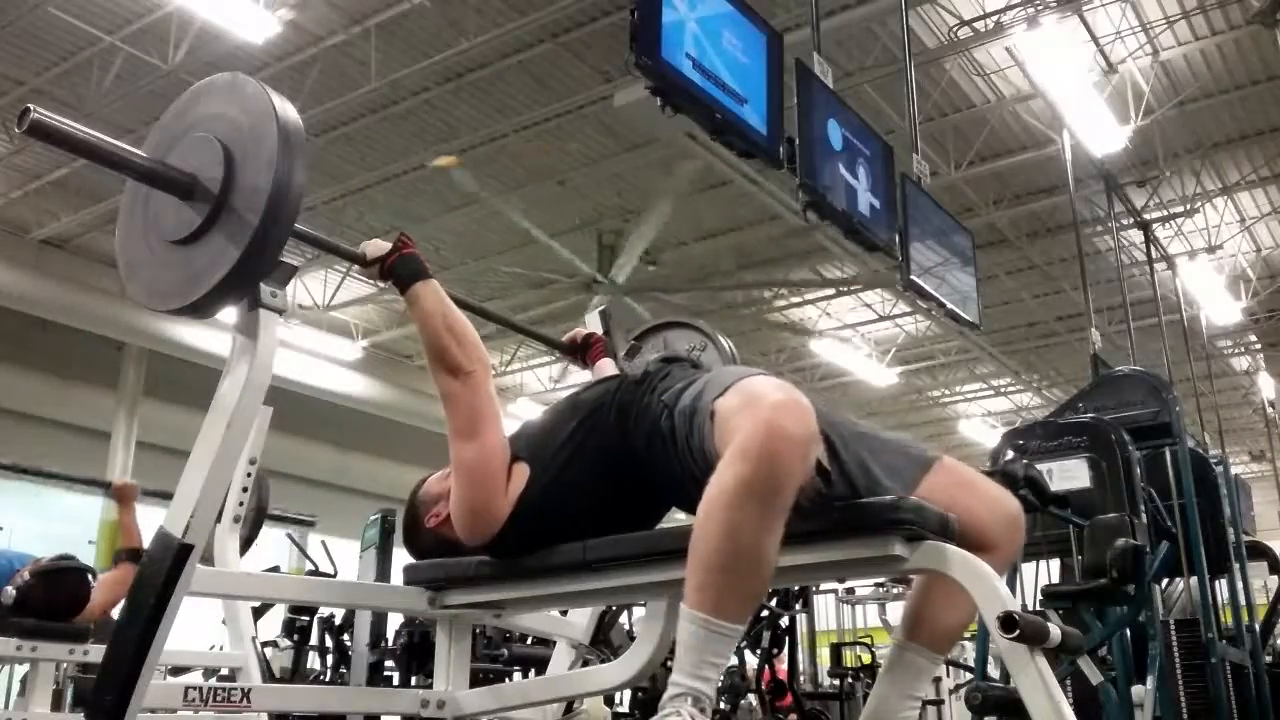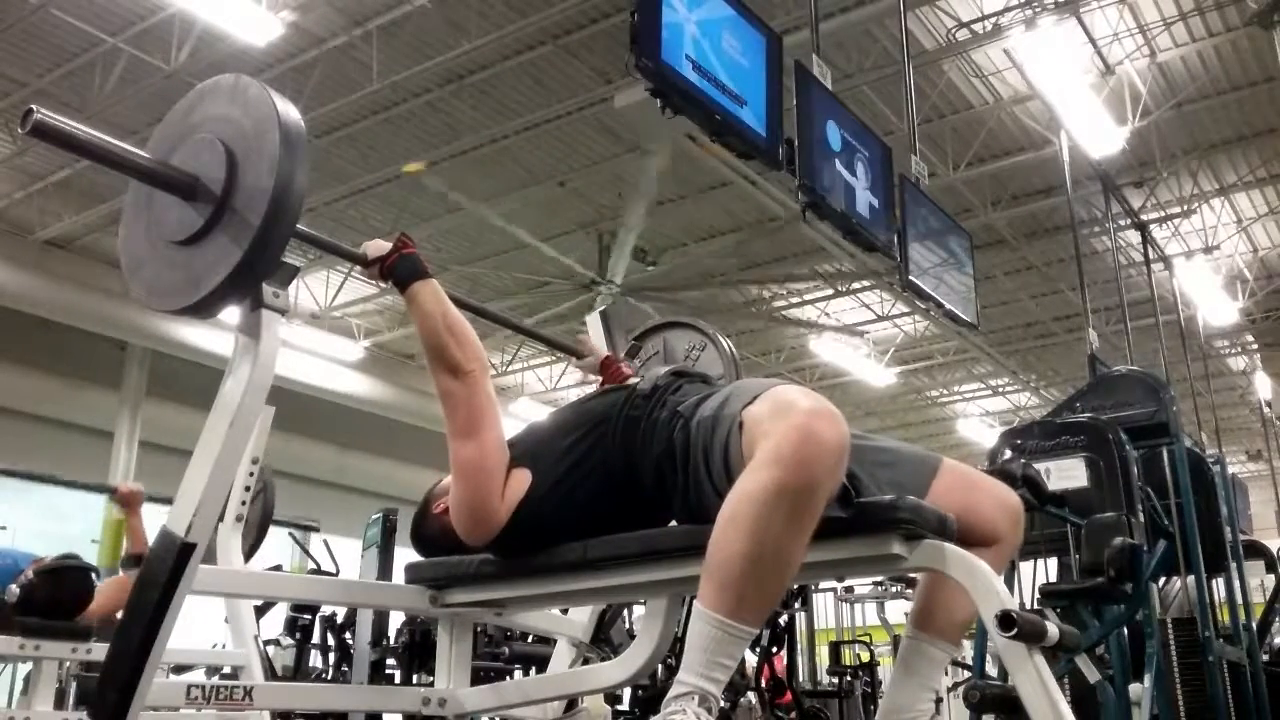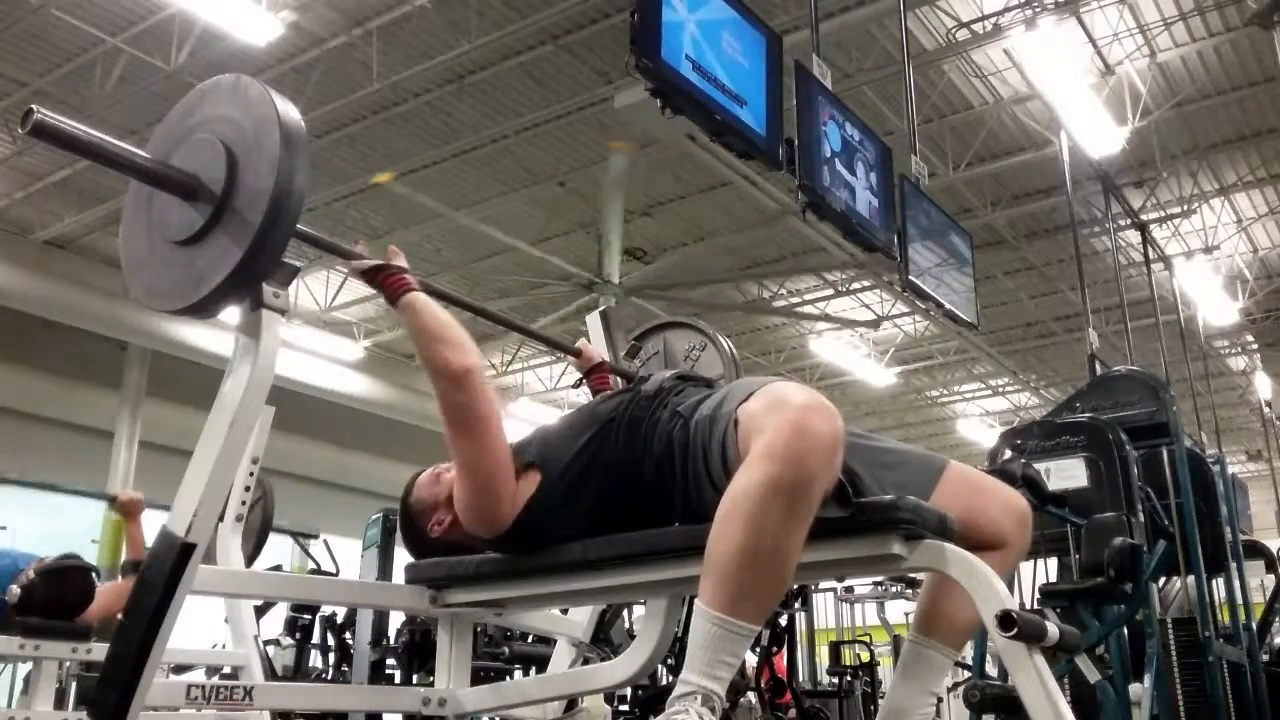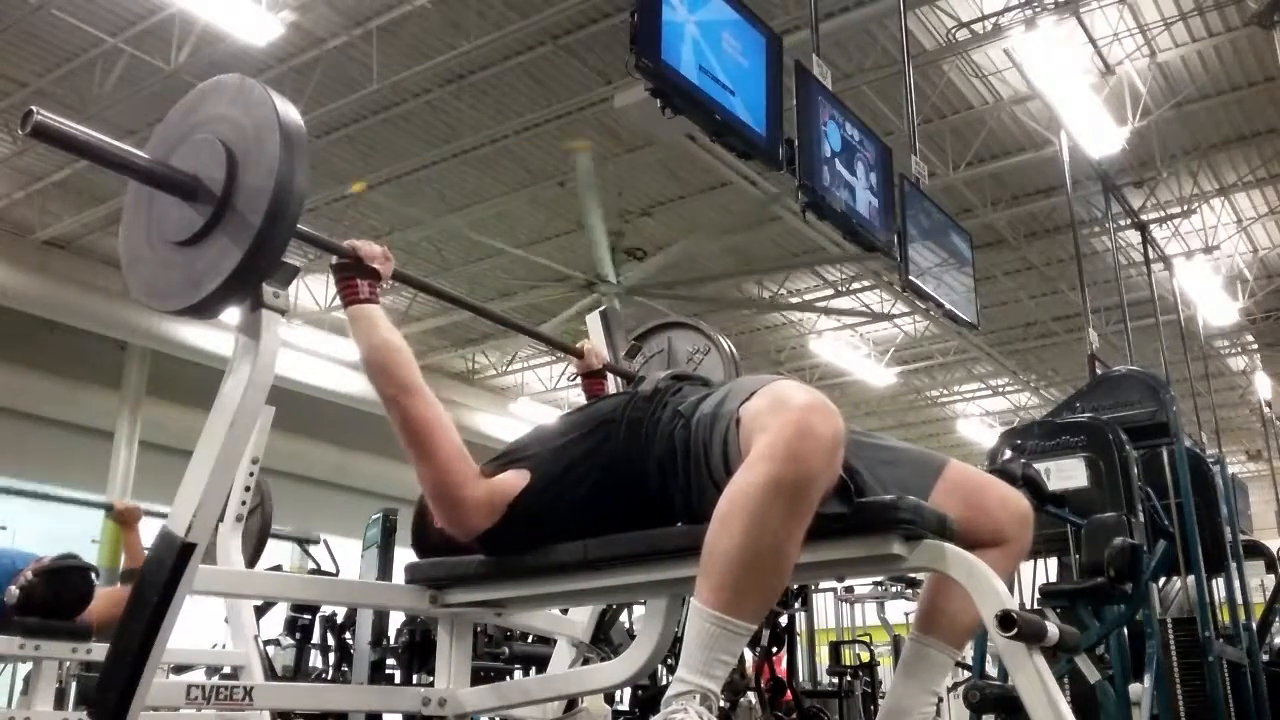
dt=1s
person 1, frame 1
left shoulder: (545, 484)
left elbow: (612, 410)
right elbow: (464, 368)
left wrist: (597, 356)
right wrist: (407, 271)
left knee: (994, 522)
person 1, frame 2
left shoulder: (542, 480)
right shoulder: (489, 512)
left elbow: (626, 422)
right elbow: (462, 367)
left wrist: (609, 372)
right wrist: (407, 271)
left knee: (994, 515)
person 1, frame 3
left shoulder: (541, 484)
right shoulder: (494, 512)
right elbow: (463, 373)
left wrist: (598, 376)
right wrist: (396, 283)
left knee: (1005, 519)
person 1, frame 4
left shoulder: (532, 485)
right shoulder: (479, 511)
right elbow: (406, 394)
left wrist: (597, 383)
right wrist: (360, 291)
left knee: (1005, 519)
